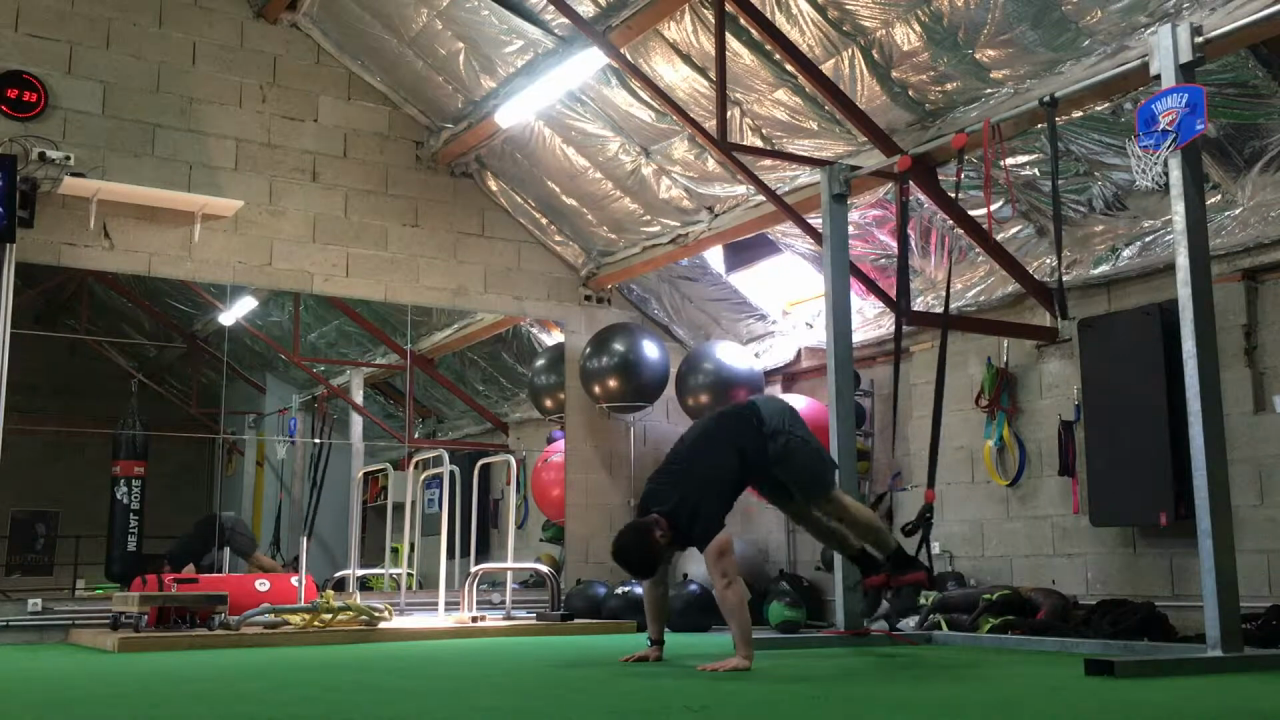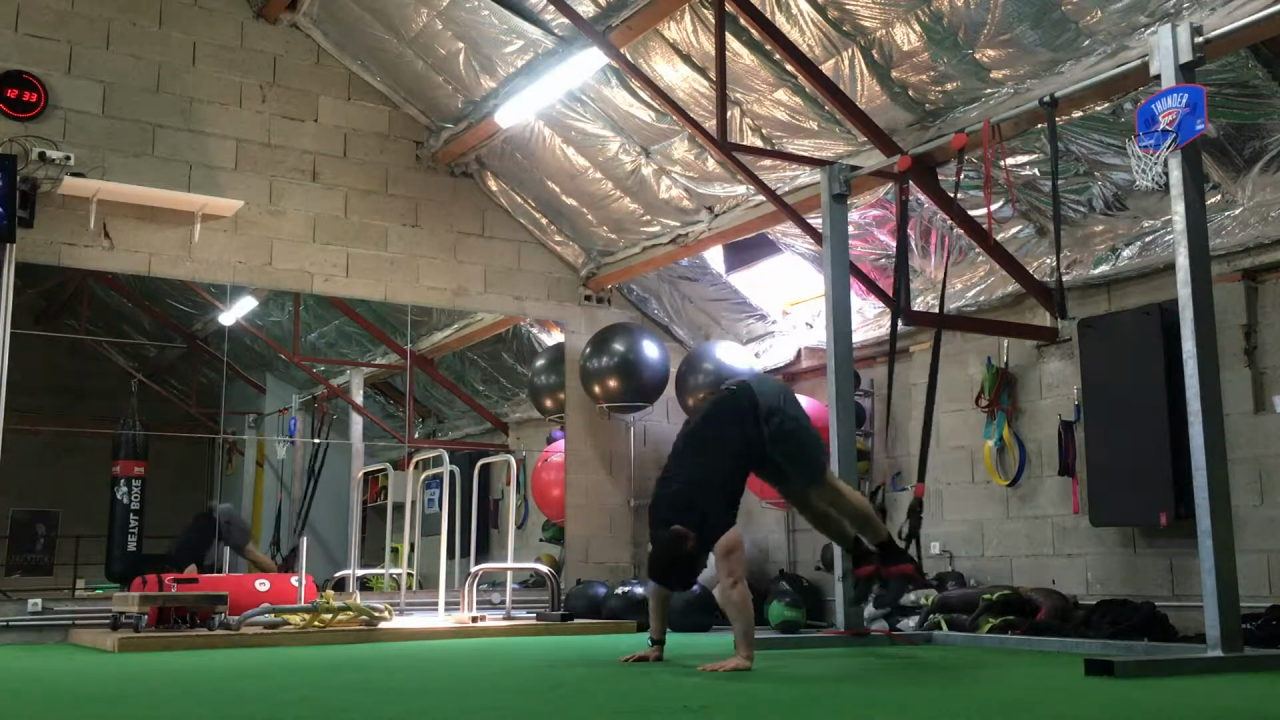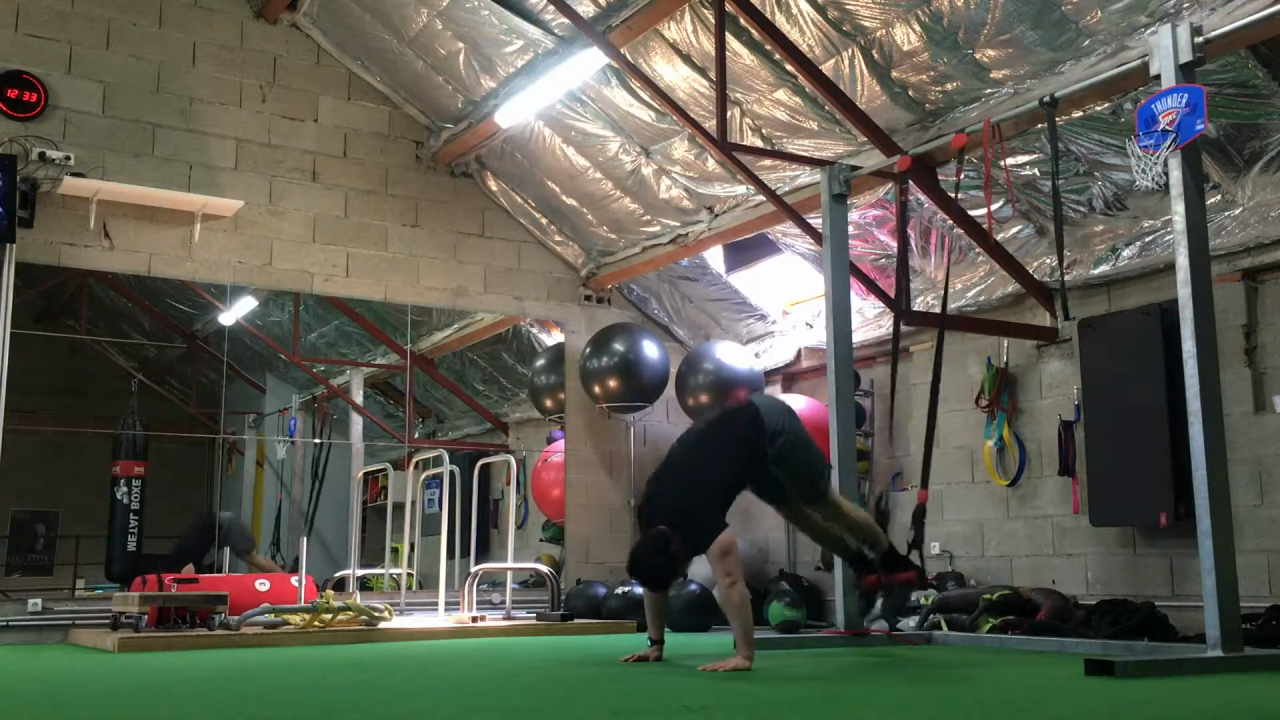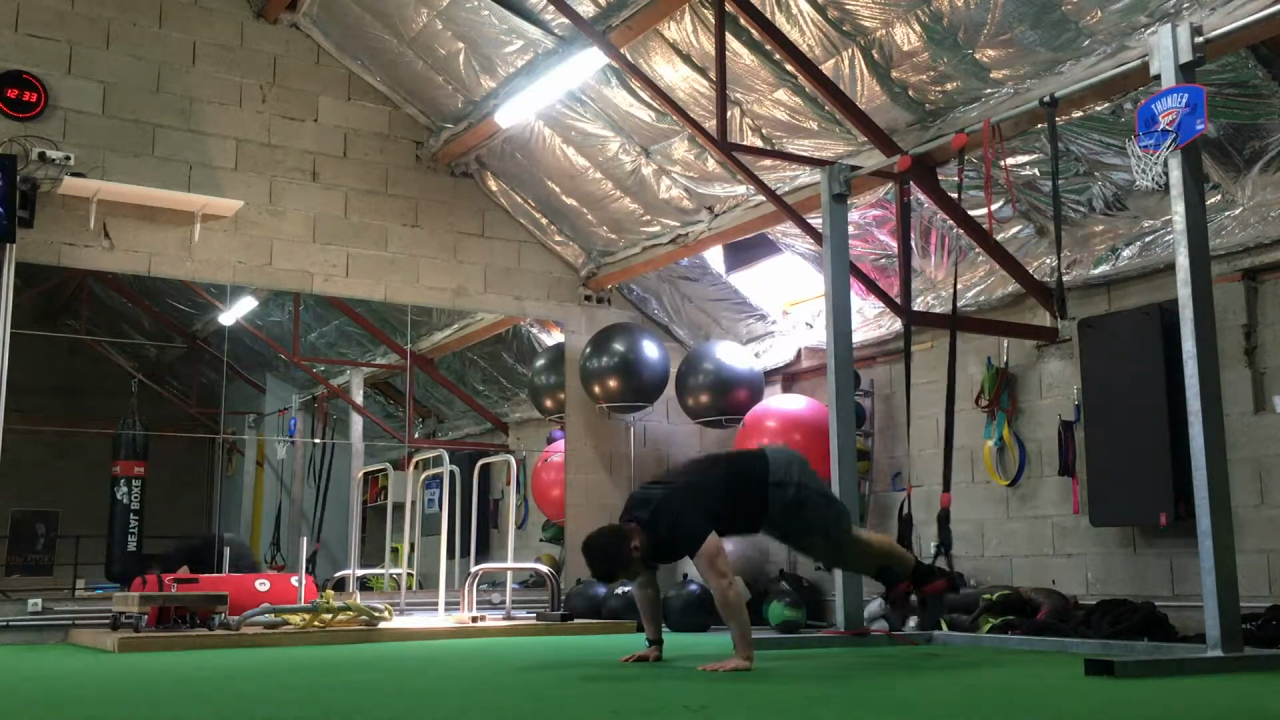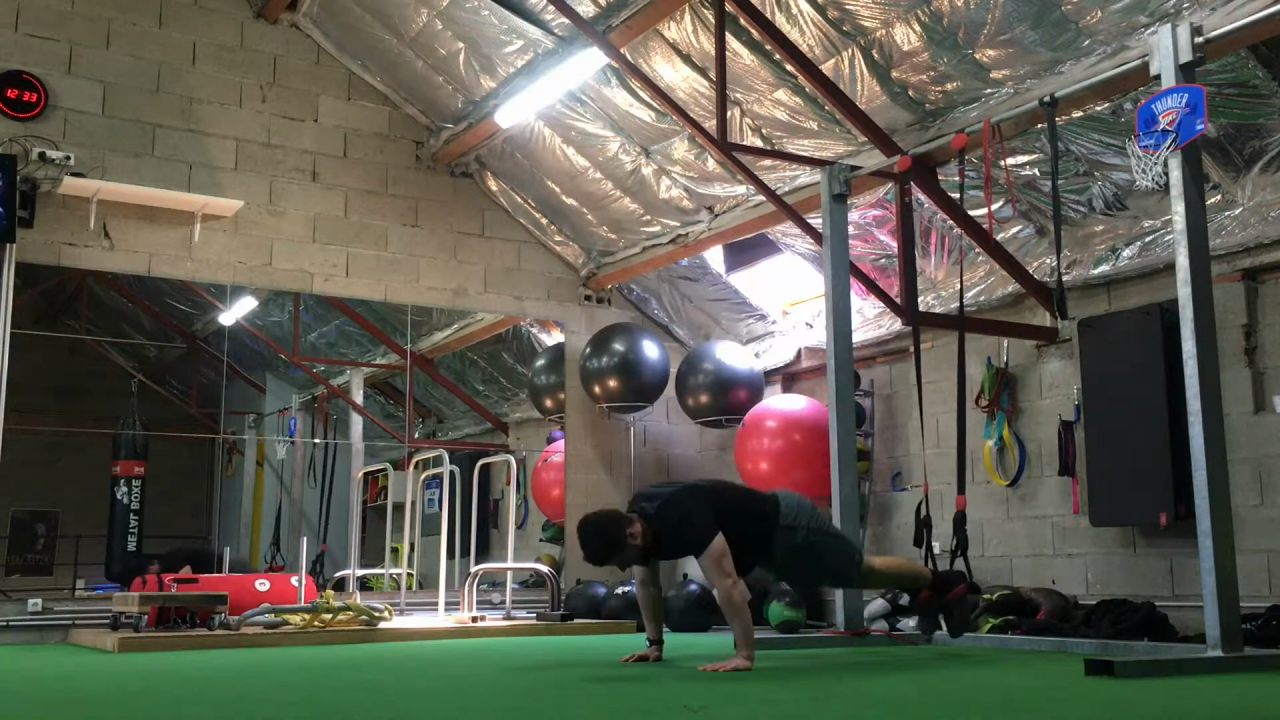
dt=1s
person 1, frame 1
left shoulder: (694, 509)
right shoulder: (651, 511)
left elbow: (726, 581)
right elbow: (655, 579)
left wrist: (743, 655)
right wrist: (655, 642)
left hip: (770, 425)
right hip: (752, 444)
left knee: (829, 502)
right knee: (798, 509)
left ankle: (902, 563)
right ankle: (872, 567)
person 1, frame 2
left shoulder: (705, 509)
right shoulder: (664, 515)
left elbow: (731, 582)
right elbow: (660, 582)
left wrist: (744, 655)
right wrist: (656, 644)
left hip: (765, 405)
right hip: (740, 406)
left knee: (824, 489)
right knee: (798, 496)
left ankle: (892, 555)
right ankle: (863, 556)
person 1, frame 3
left shoulder: (697, 516)
right shoulder: (653, 515)
left elbow: (728, 582)
right elbow: (654, 582)
left wrist: (743, 656)
right wrist: (656, 644)
left hip: (769, 426)
right hip: (746, 430)
left knee: (825, 506)
right knee: (796, 511)
left ankle: (895, 564)
right ankle: (866, 567)
person 1, frame 4
left shoulder: (675, 519)
right shoulder: (633, 523)
left elbow: (722, 582)
right elbow: (645, 585)
left wrist: (743, 654)
right wrist: (653, 643)
left hip: (782, 480)
right hip: (761, 492)
left knee: (847, 541)
right knee: (817, 547)
left ankle: (924, 575)
right ankle: (894, 579)
person 1, frame 5
left shoulder: (681, 516)
right shoulder: (638, 519)
left elbow: (727, 581)
right elbow: (648, 583)
left wrist: (744, 654)
right wrist: (655, 644)
left hip: (789, 527)
right hip: (767, 544)
left knee: (860, 572)
right knee: (844, 576)
left ankle: (947, 584)
right ankle: (923, 591)
